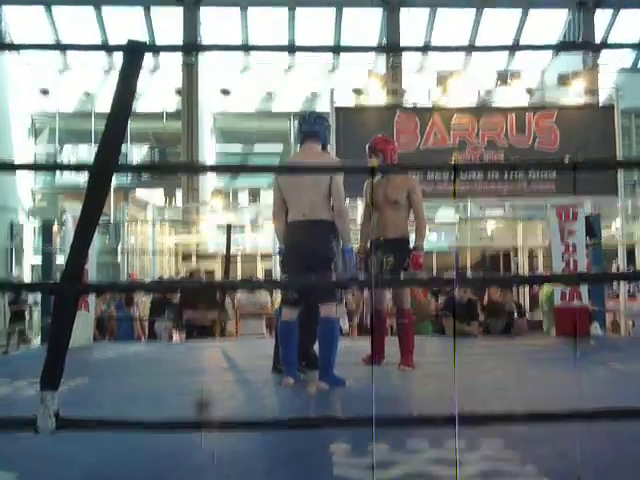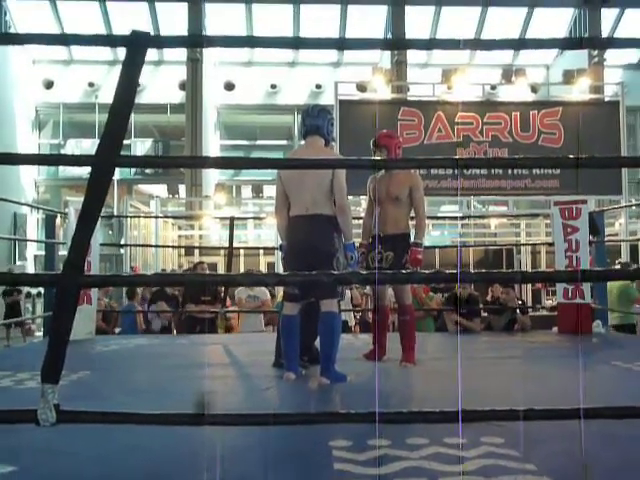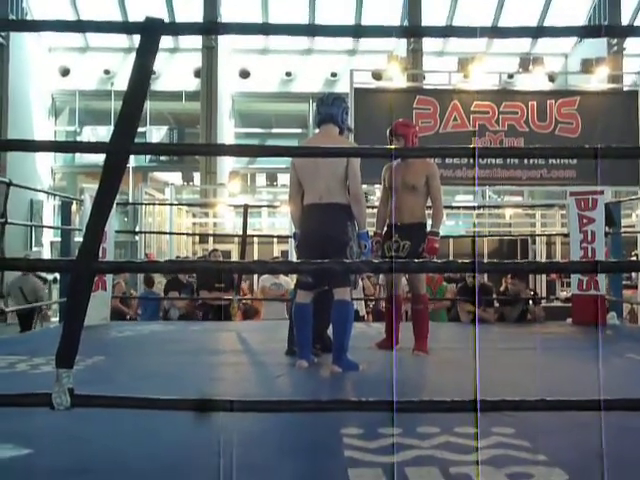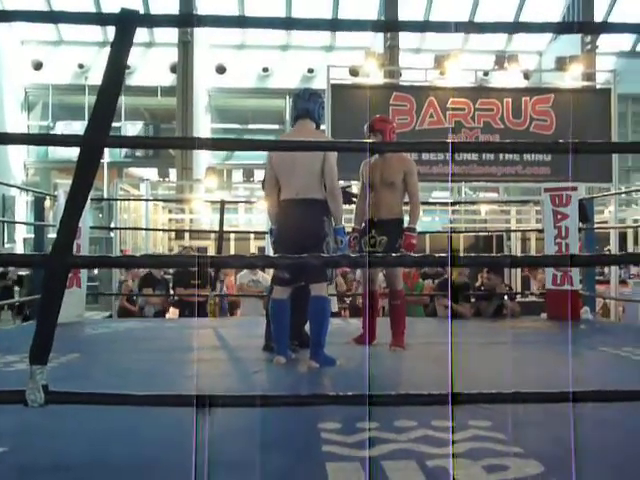
dt=1s
person 1, frame 1
left shoulder: (284, 167)
right shoulder: (330, 163)
left elbow: (278, 215)
right elbow: (339, 210)
left wrist: (283, 246)
right wrist: (347, 246)
left hip: (294, 238)
right hip: (322, 235)
left knee: (290, 307)
right knee: (328, 305)
left ankle: (289, 372)
right ankle: (326, 374)
person 1, frame 2
left shoulder: (287, 161)
right shoulder: (332, 158)
left elbow: (280, 210)
right elbow: (341, 205)
left wrist: (285, 241)
right wrist: (349, 241)
left hip: (296, 233)
right hip: (324, 231)
left knee: (291, 302)
right knee: (329, 301)
left ankle: (290, 367)
right ankle: (327, 370)
person 1, frame 3
right shoulder: (347, 147)
left elbow: (294, 198)
right elbow: (356, 194)
left wrist: (298, 230)
right wrist: (363, 231)
left hip: (310, 221)
right hip: (337, 220)
left knee: (304, 290)
right knee: (342, 290)
left ankle: (303, 355)
right ankle: (339, 358)
person 1, frame 4
right shoulder: (323, 141)
left elbow: (270, 193)
right elbow: (332, 189)
left wrist: (275, 225)
right wrist: (339, 226)
left hip: (287, 216)
right hip: (314, 215)
left knee: (281, 286)
right knee: (319, 285)
left ankle: (281, 350)
right ankle: (317, 354)
person 2, frame 1
left shoulder: (408, 182)
right shoulder: (370, 185)
left elbow: (420, 218)
left wrist: (418, 249)
right wrist: (362, 249)
left hip: (399, 245)
right hip: (376, 245)
left knee: (401, 300)
right knee: (376, 300)
left ankle: (407, 355)
right ankle: (377, 352)
person 2, frame 2
left shoulder: (411, 178)
right shoulder: (373, 181)
left elbow: (420, 216)
left wrist: (417, 246)
right wrist: (363, 245)
left hip: (399, 241)
right hip: (376, 241)
left knee: (403, 296)
right knee: (378, 297)
left ankle: (409, 352)
right ankle: (378, 347)
person 2, frame 3
left shoulder: (427, 167)
right shoulder: (388, 170)
left elbow: (437, 204)
left wrist: (434, 235)
right wrist: (377, 233)
left hip: (416, 230)
right hip: (392, 230)
left knee: (417, 285)
right knee: (391, 285)
left ankle: (421, 341)
right ankle: (391, 336)
person 2, frame 4
left shoulder: (405, 163)
right shoulder: (366, 165)
left elbow: (414, 200)
left wrist: (411, 231)
right wrist: (355, 229)
left hip: (393, 226)
right hip: (370, 226)
left knee: (394, 281)
right knee: (368, 280)
left ankle: (398, 336)
right ankle: (368, 332)
